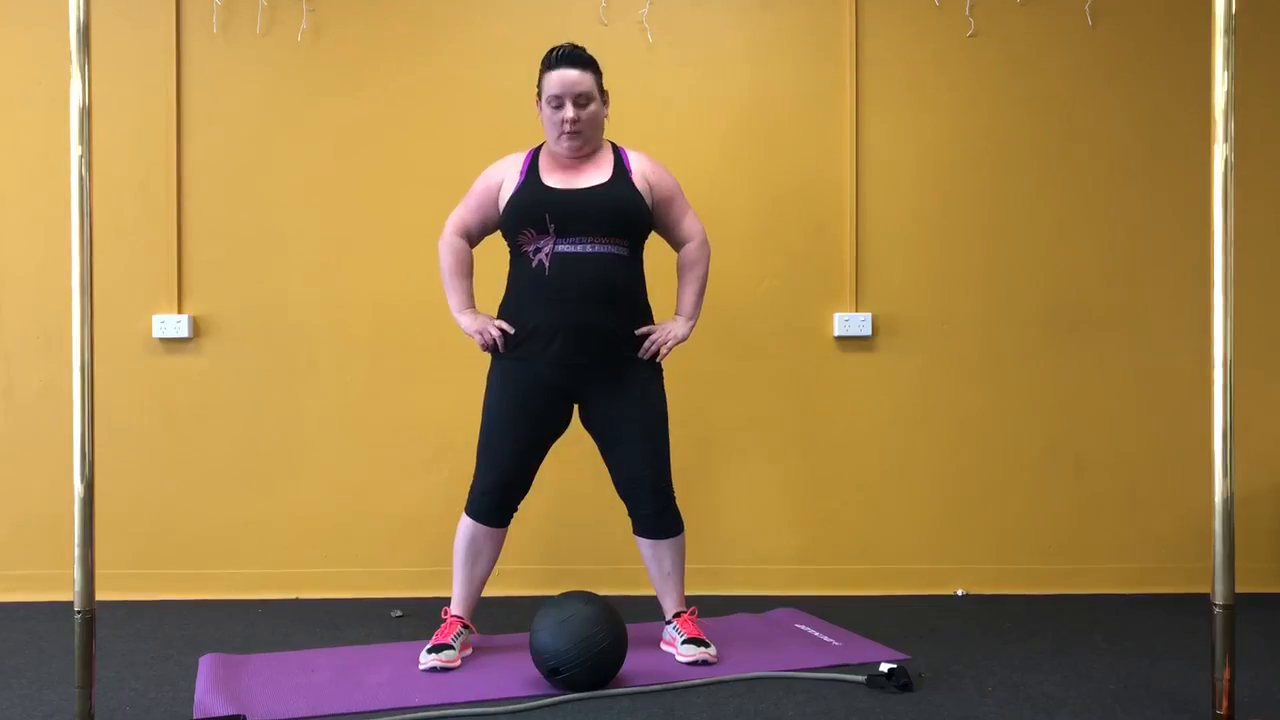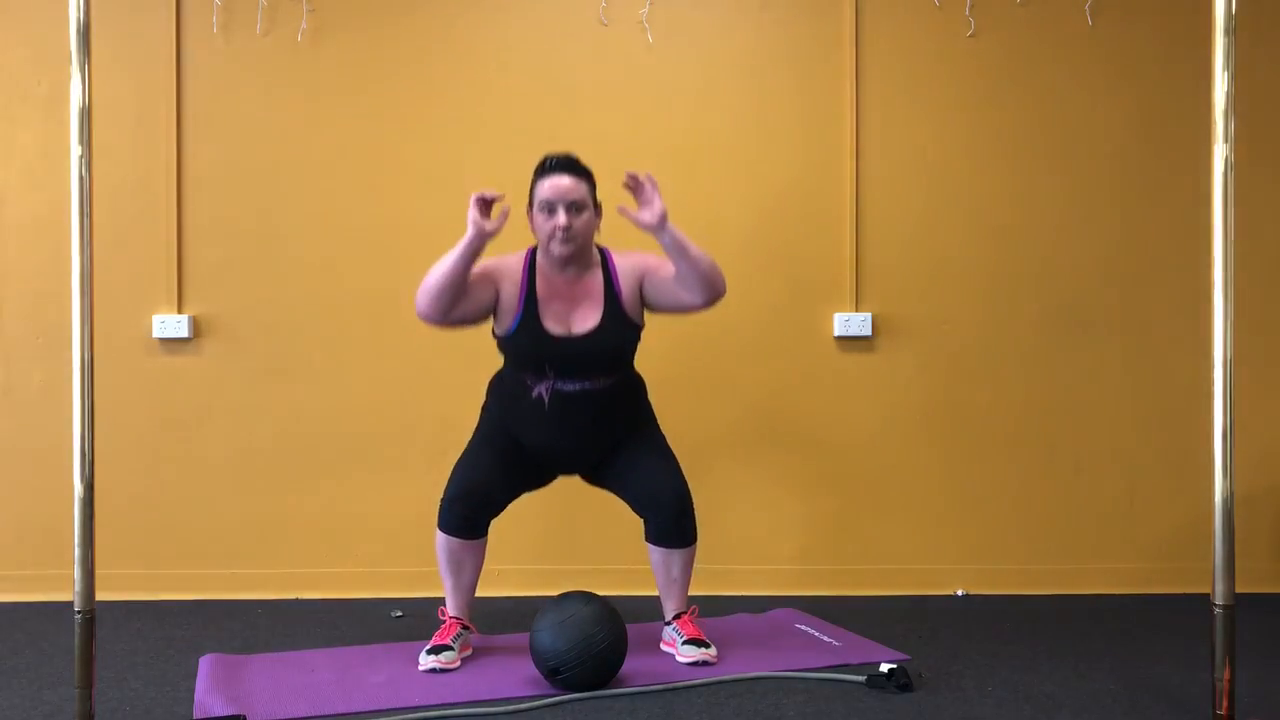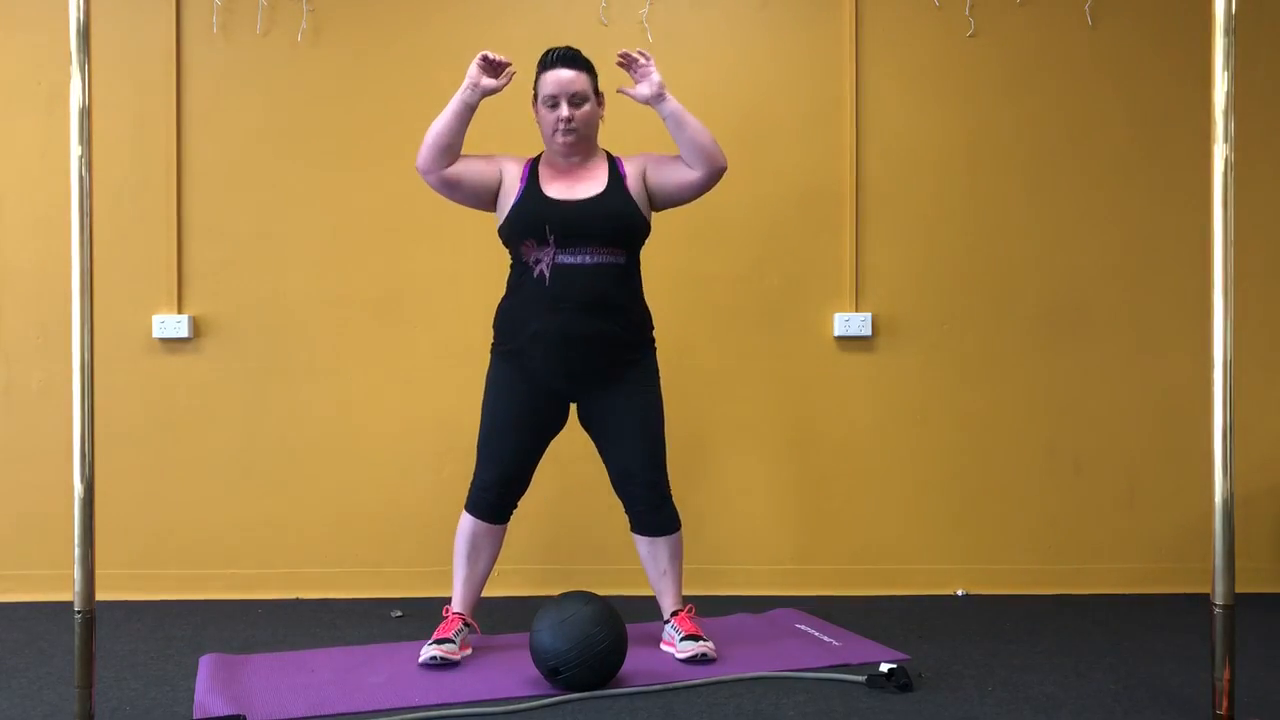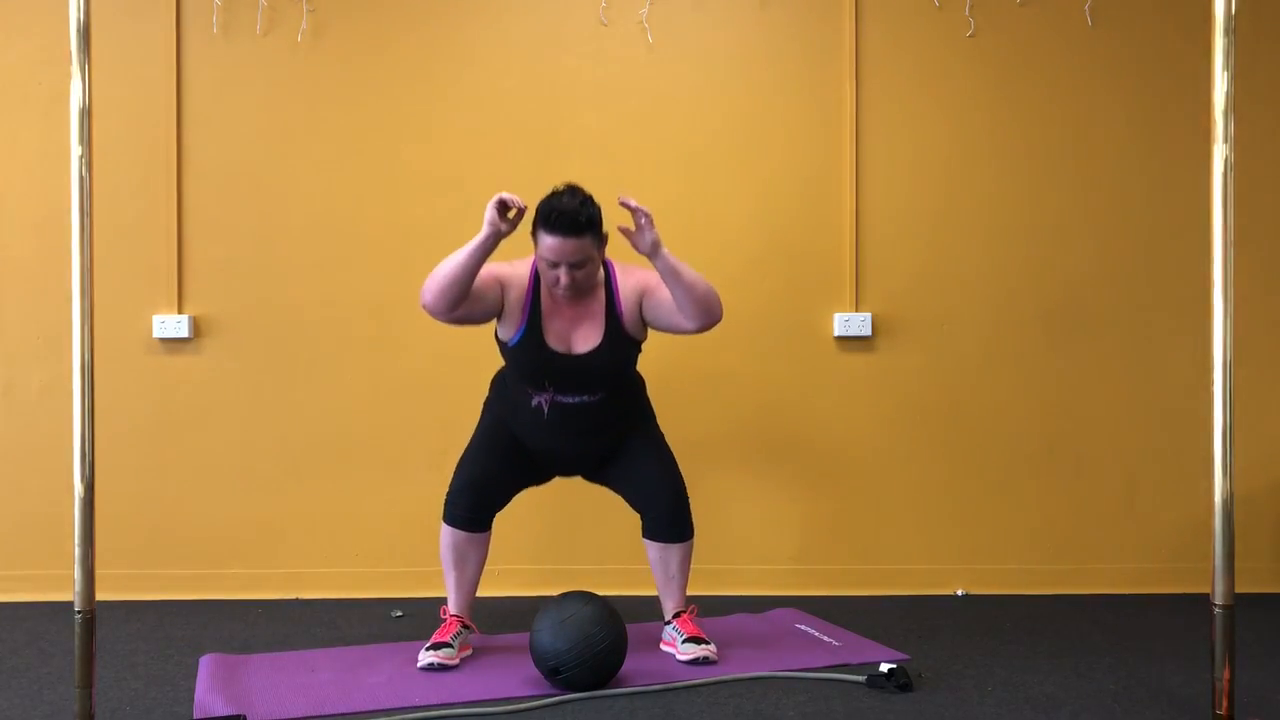
dt=1s
person 1, frame 1
left shoulder: (641, 172)
right shoulder: (509, 174)
left elbow: (693, 240)
right elbow: (455, 235)
left wrist: (685, 319)
right wrist: (464, 312)
left hip: (623, 365)
right hip: (529, 362)
left knee: (650, 492)
right knee: (494, 489)
left ankle: (678, 620)
right ankle: (456, 624)
person 1, frame 2
left shoulder: (630, 274)
right shoulder: (504, 279)
left elbow: (707, 292)
right elbow: (429, 310)
left wrist: (664, 231)
right wrist: (472, 241)
left hip: (618, 433)
right hip: (519, 433)
left knee: (671, 502)
right knee: (462, 501)
left ankle: (678, 623)
right ankle: (455, 626)
person 1, frame 3
left shoulder: (635, 175)
right shoulder: (509, 177)
left elbow: (708, 167)
right elbow: (433, 167)
left wrist: (660, 99)
right wrist: (471, 93)
left hip: (619, 366)
right hip: (526, 362)
left knee: (646, 488)
right knee: (493, 486)
left ankle: (677, 619)
right ankle: (457, 620)
person 1, frame 4
left shoulder: (632, 289)
right shoulder: (510, 286)
left elbow: (704, 315)
right elbow: (435, 302)
left wrist: (657, 253)
right wrist: (487, 238)
left hip: (617, 432)
right hip: (520, 429)
left knee: (667, 498)
right knee: (467, 495)
left ankle: (678, 622)
right ankle: (455, 624)
